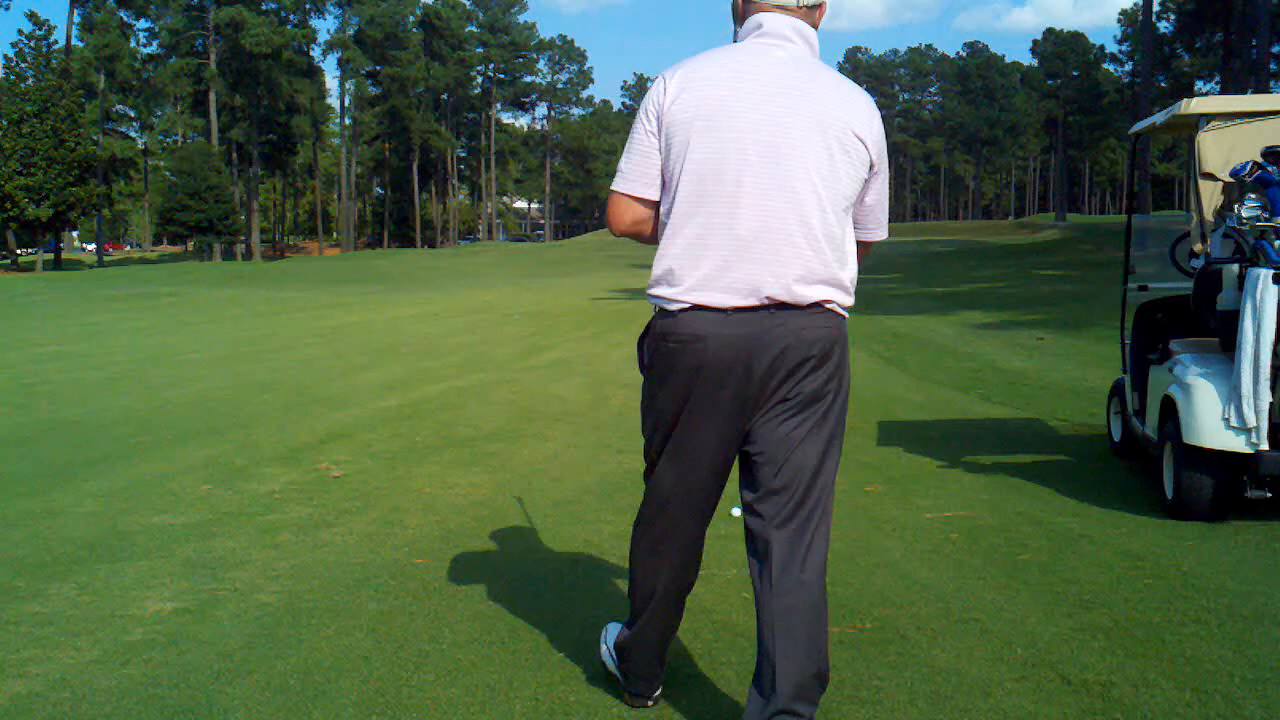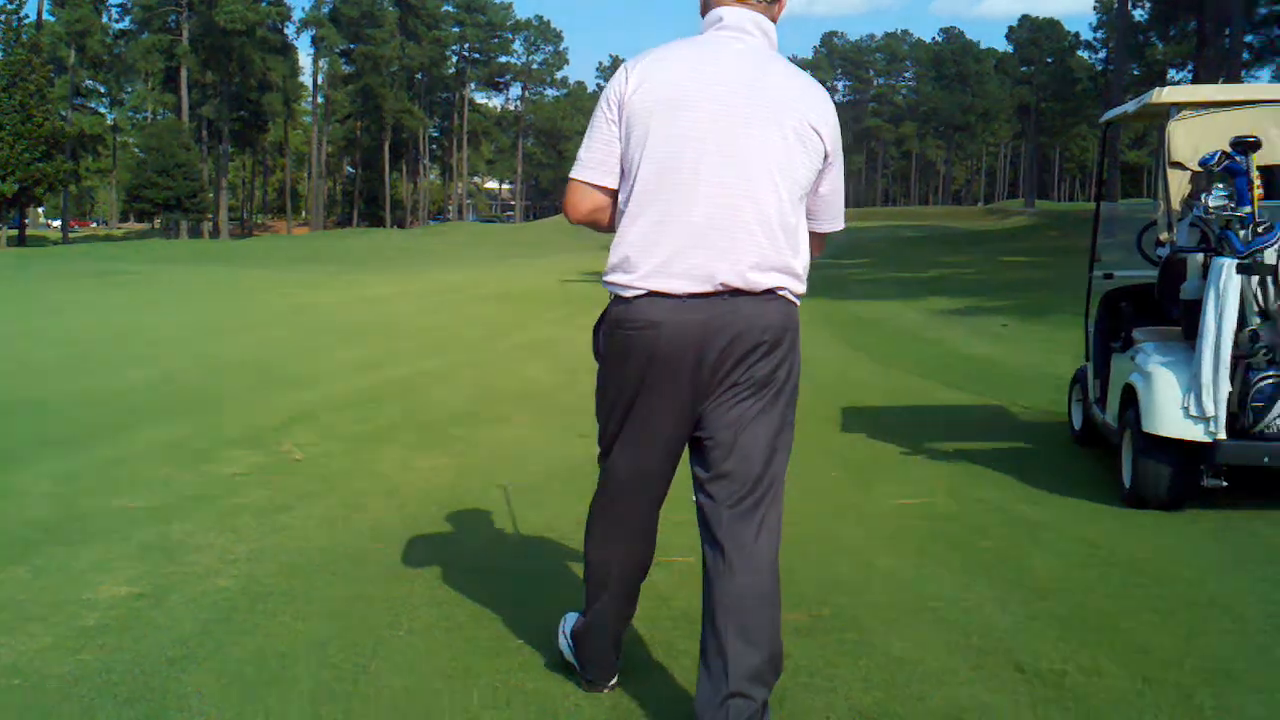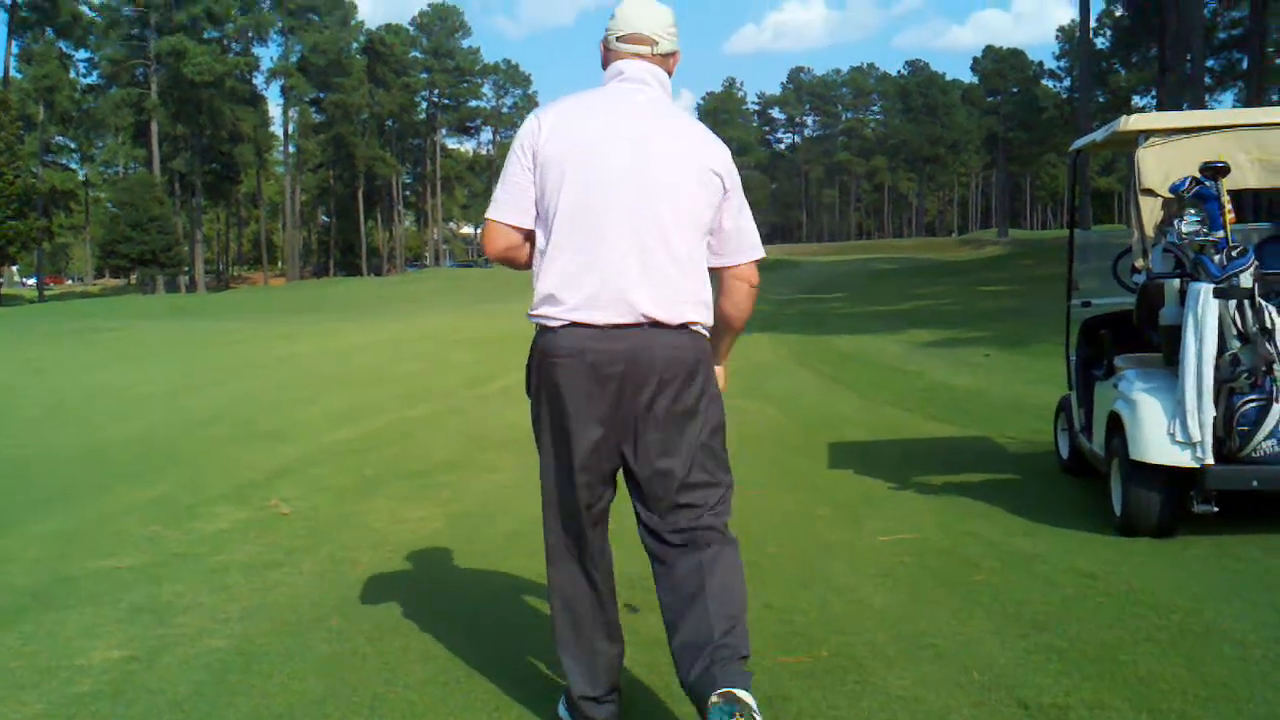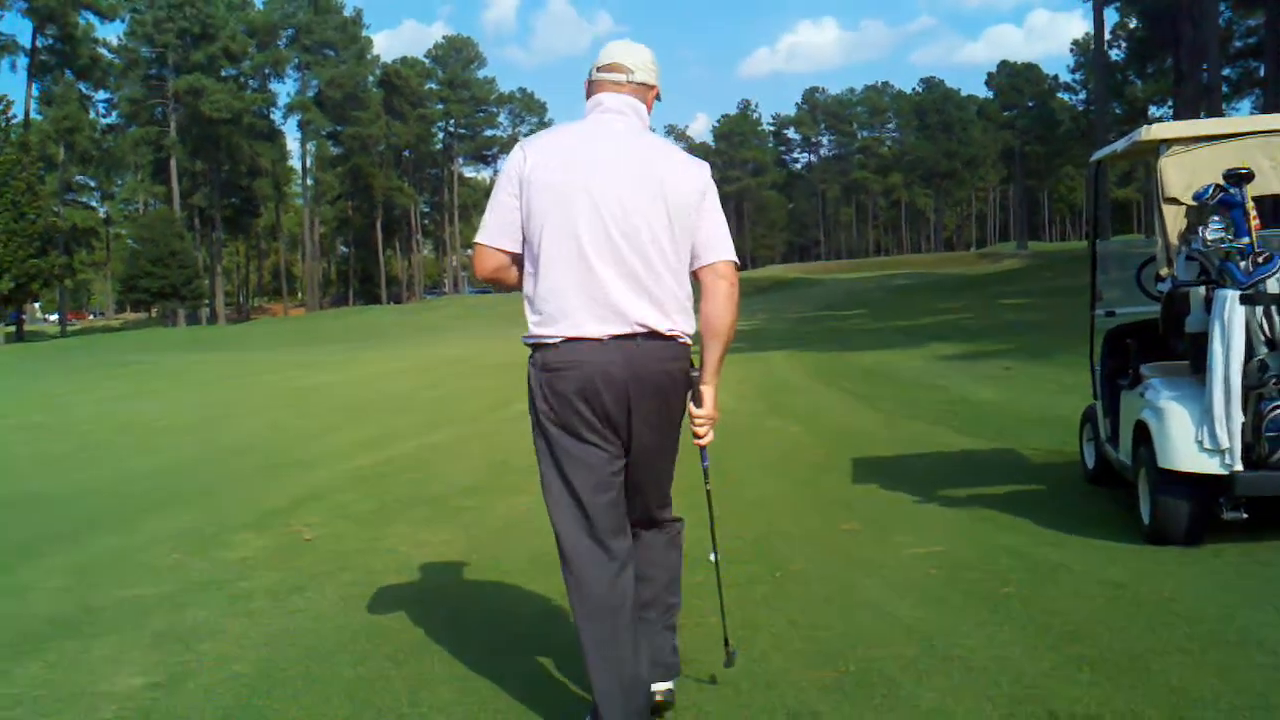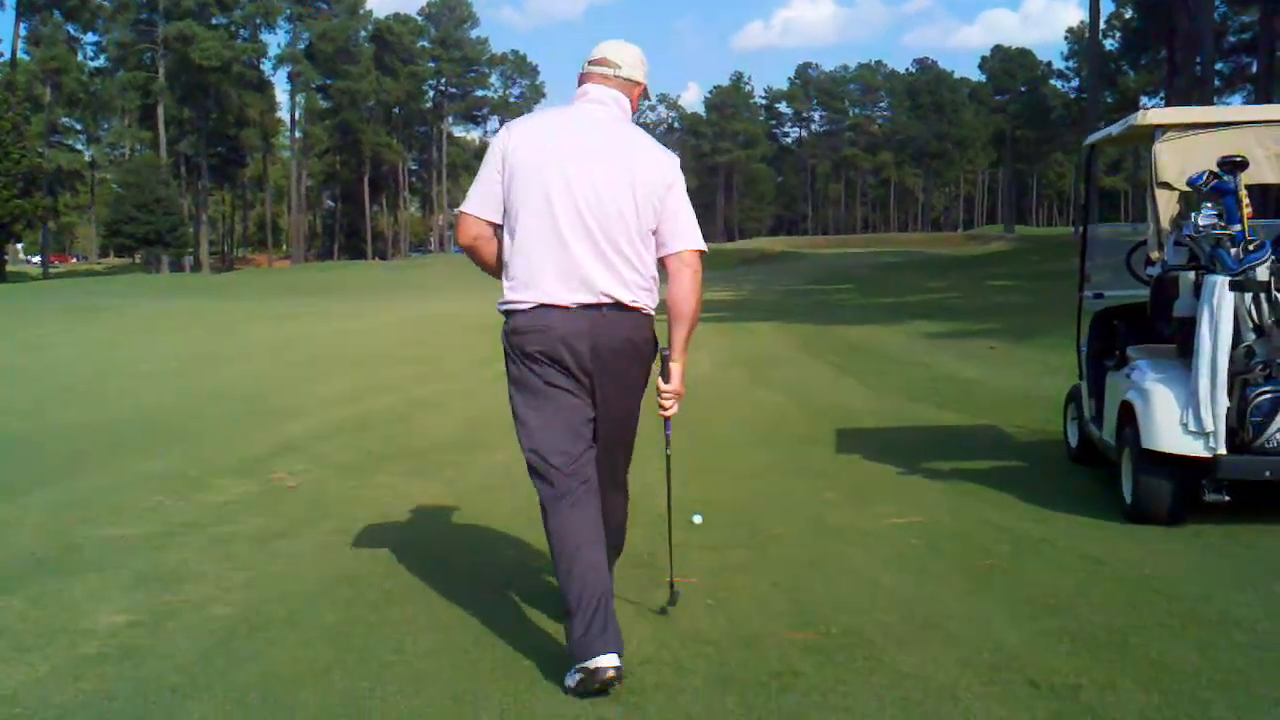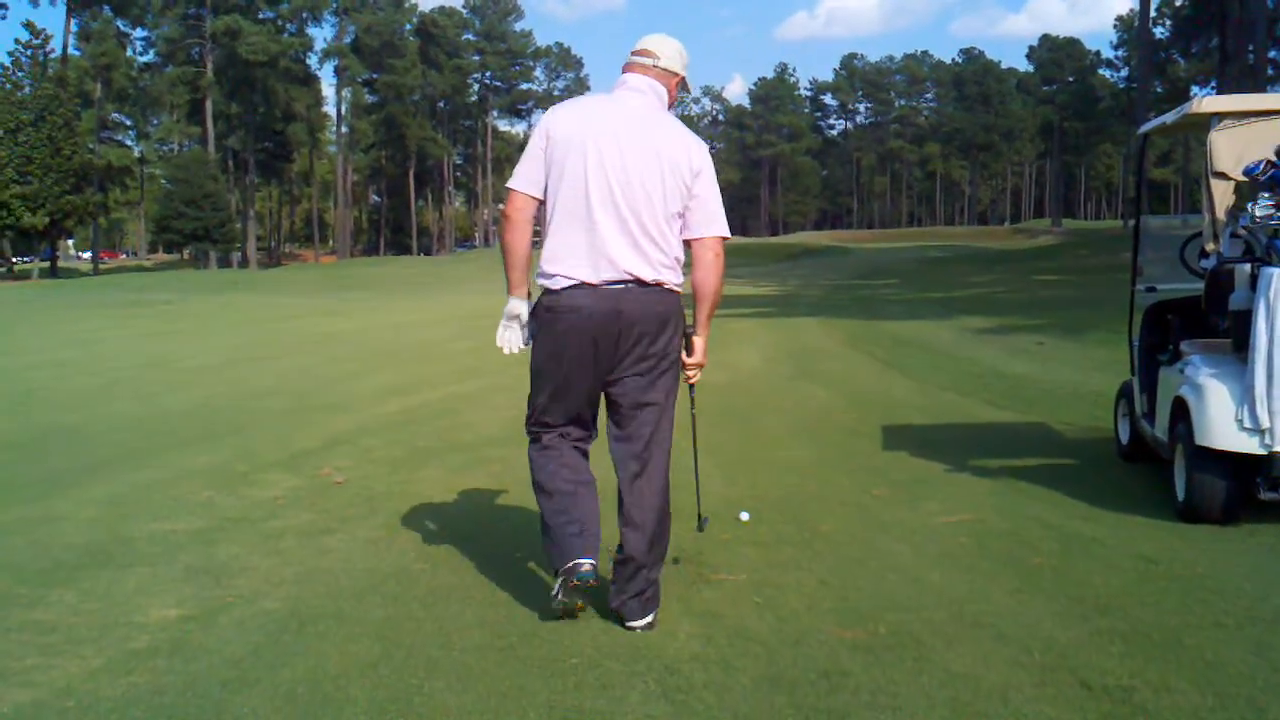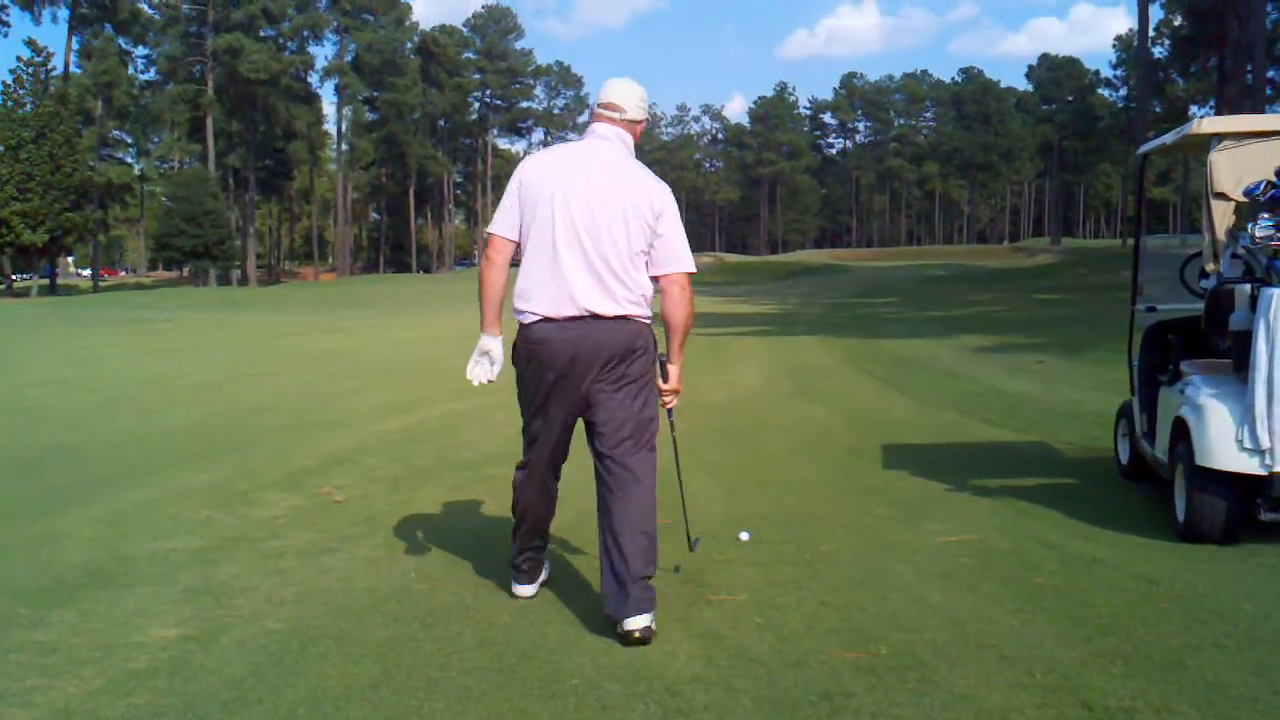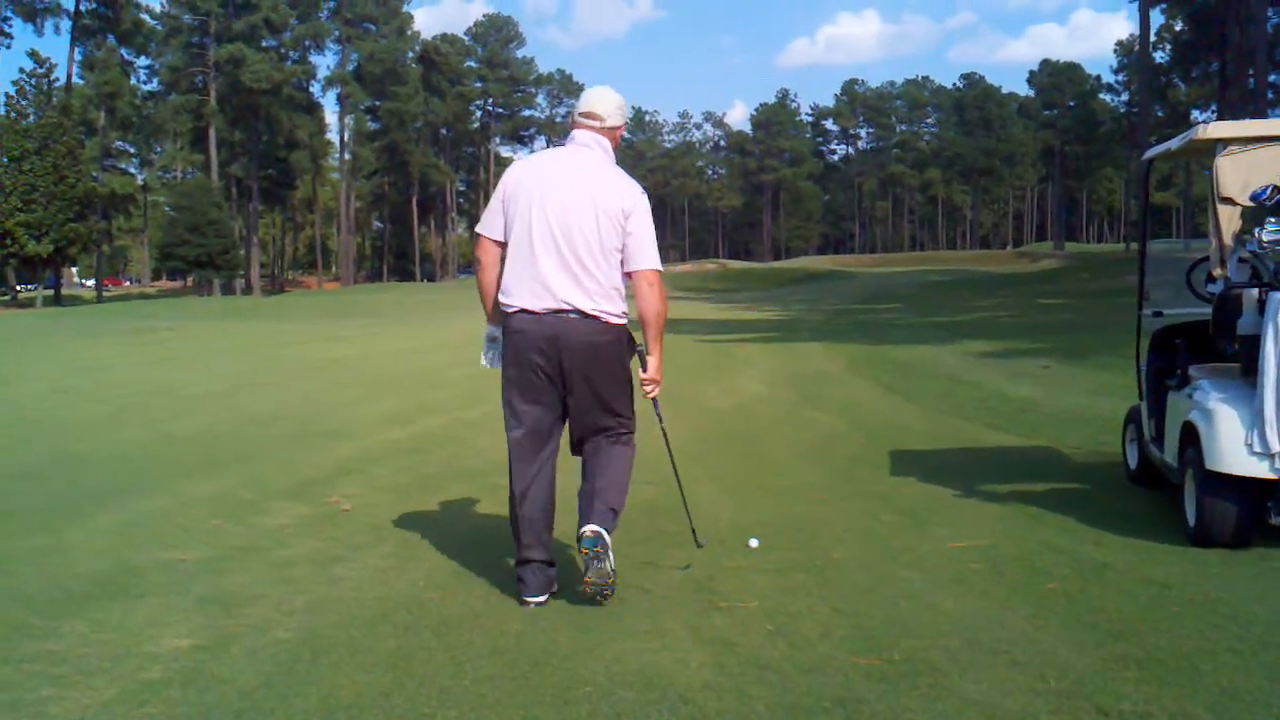
dt=0.3s
person 1, frame 1
left shoulder: (679, 84)
right shoulder: (855, 105)
left elbow: (626, 217)
right elbow: (863, 241)
left hip: (694, 333)
right hip: (808, 337)
left knee: (673, 512)
right knee: (794, 535)
person 1, frame 2
left shoulder: (640, 74)
right shoulder: (812, 99)
left elbow: (583, 203)
right elbow: (818, 231)
left hip: (648, 318)
right hip: (760, 325)
left knee: (627, 497)
right knee: (745, 523)
left ankle: (596, 652)
person 1, frame 3
left shoulder: (548, 125)
right shoulder: (706, 145)
left elbow: (500, 243)
right elbow: (741, 277)
right wrist: (718, 361)
left hip: (573, 350)
right hip: (677, 353)
left knee: (579, 527)
right knee: (695, 524)
person 1, frame 4
left shoulder: (533, 154)
right shoulder: (685, 166)
left elbow: (489, 265)
right elbow: (720, 281)
right wrist: (710, 382)
left hip: (568, 364)
right hip: (660, 362)
left knee: (593, 538)
right knee: (651, 518)
person 1, frame 5
left shoulder: (519, 134)
right shoulder: (656, 157)
left elbow: (472, 232)
right elbow: (685, 266)
right wrist: (677, 358)
left hip: (540, 329)
right hip: (625, 330)
left knee: (565, 481)
right knee: (606, 474)
left ankle: (597, 639)
right ankle: (590, 614)
person 1, frame 6
left shoulder: (563, 118)
right shoulder: (688, 145)
left elbow: (517, 212)
right elbow: (709, 252)
left wrist: (517, 297)
right wrist: (700, 334)
left hip: (569, 304)
right hip: (653, 309)
left knee: (557, 433)
right knee: (644, 454)
left ankle: (575, 558)
right ankle: (635, 597)
person 1, frame 7
left shoulder: (536, 166)
right shoulder: (652, 187)
left elbow: (496, 255)
right elbow: (676, 286)
left wrist: (490, 334)
right wrist: (675, 362)
left hip: (544, 336)
right hip: (621, 340)
left knee: (540, 458)
right knee: (628, 467)
left ankle: (526, 568)
right ankle: (632, 603)
person 1, frame 8
left shoulder: (521, 171)
right shoulder: (626, 189)
left elbow: (486, 254)
right elbow: (648, 281)
left wrist: (495, 320)
right wrist: (654, 353)
left hip: (526, 329)
right hip: (598, 332)
left knee: (531, 452)
right knee: (609, 439)
left ankle: (534, 576)
right ankle: (596, 529)
